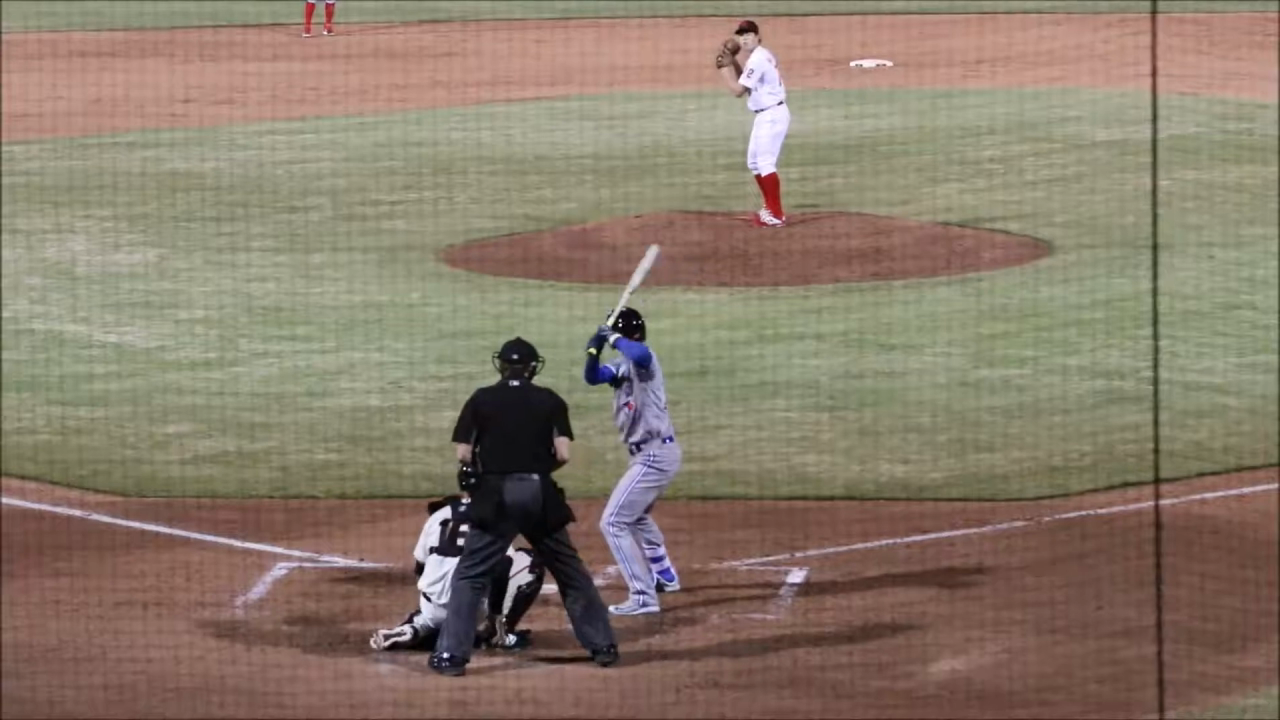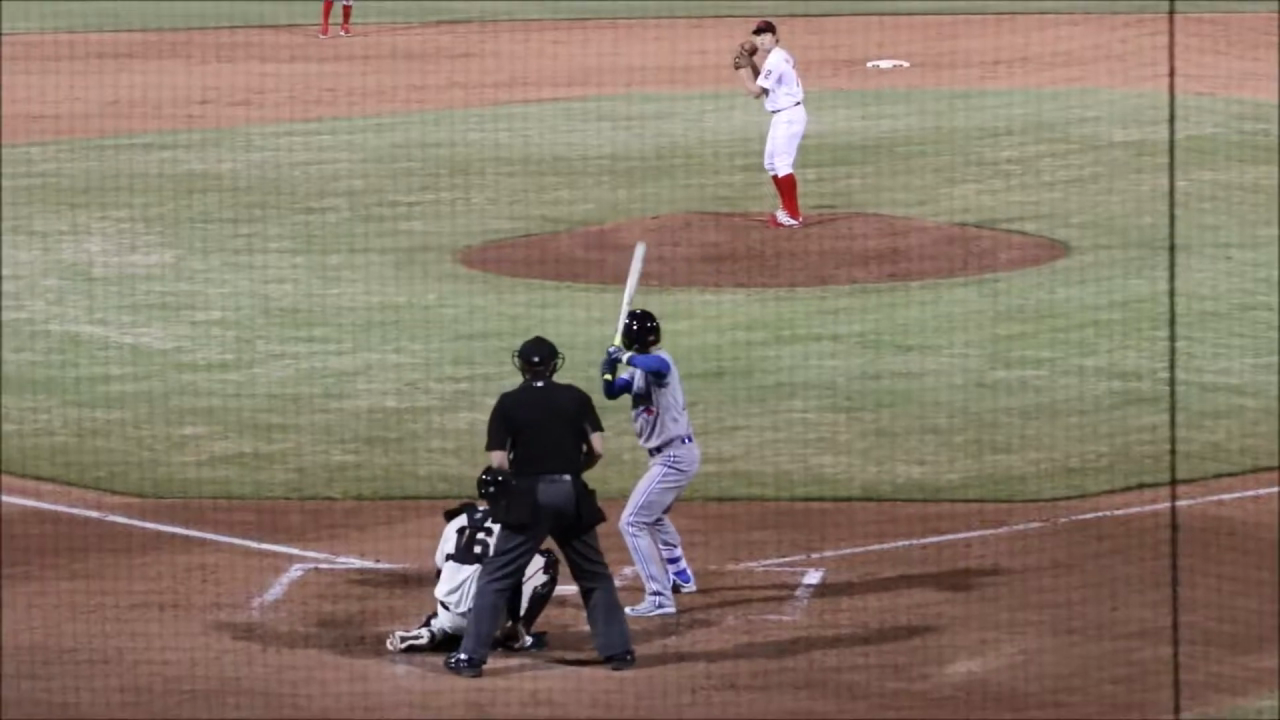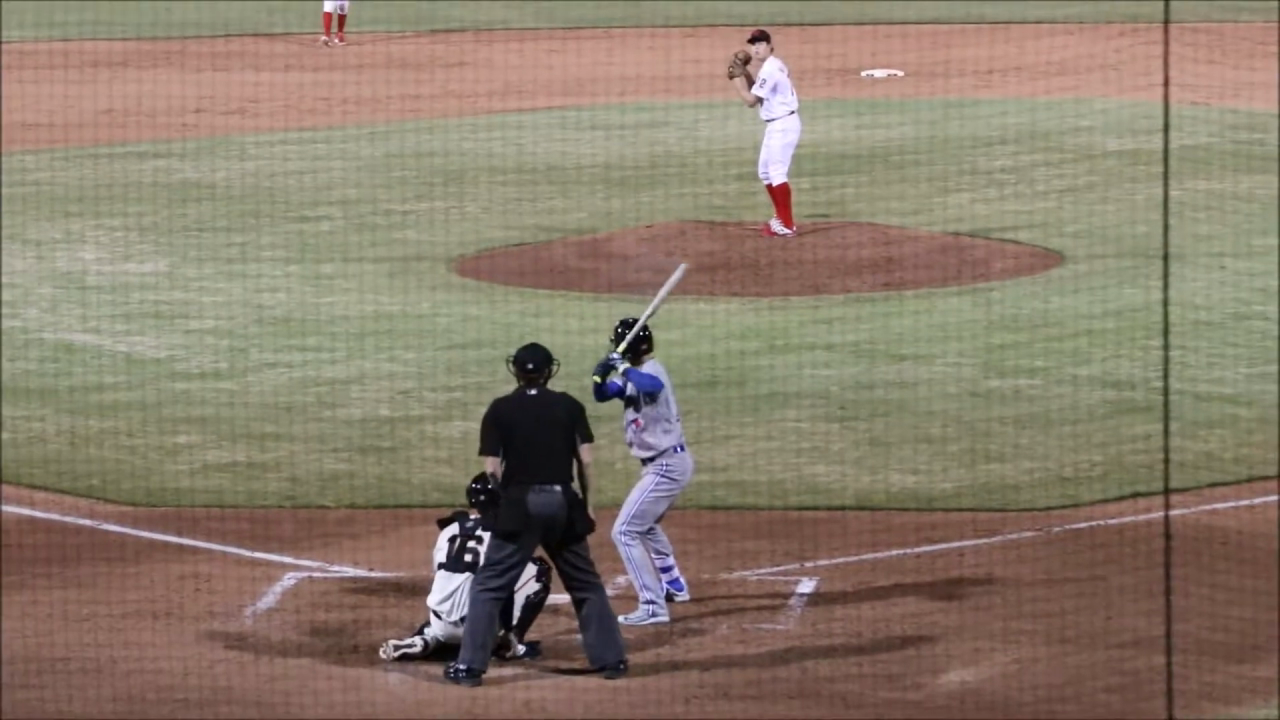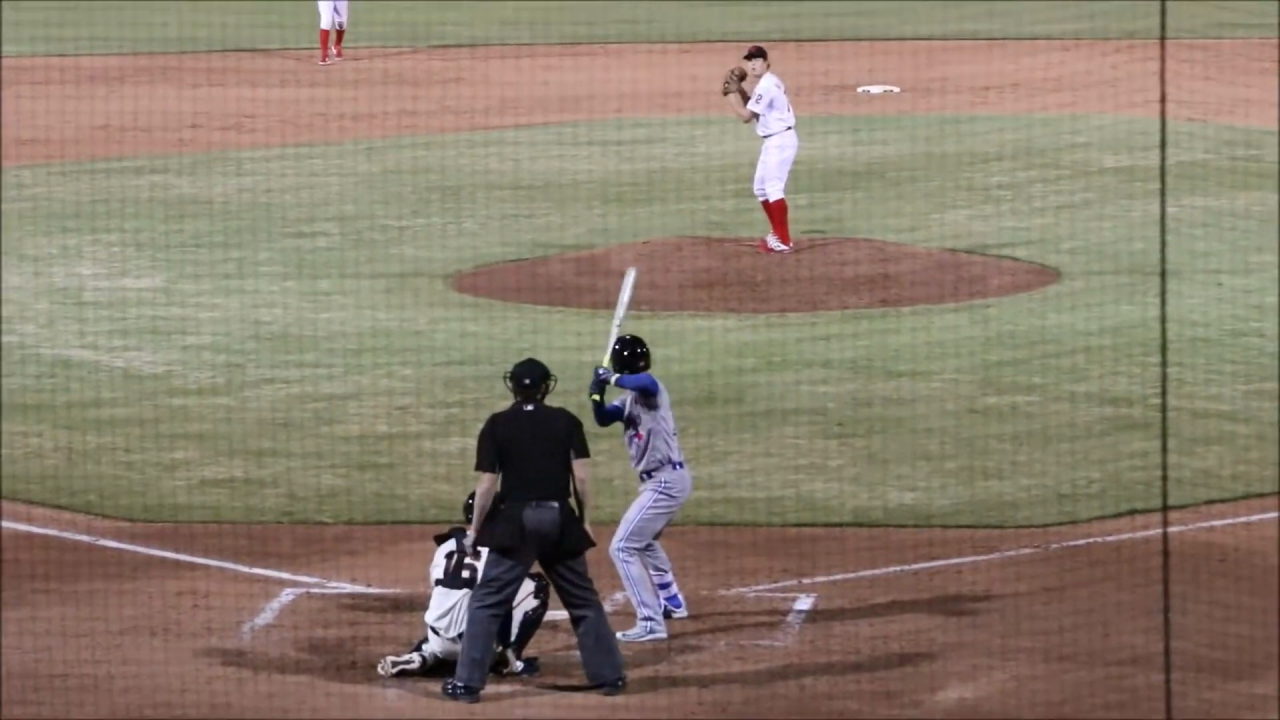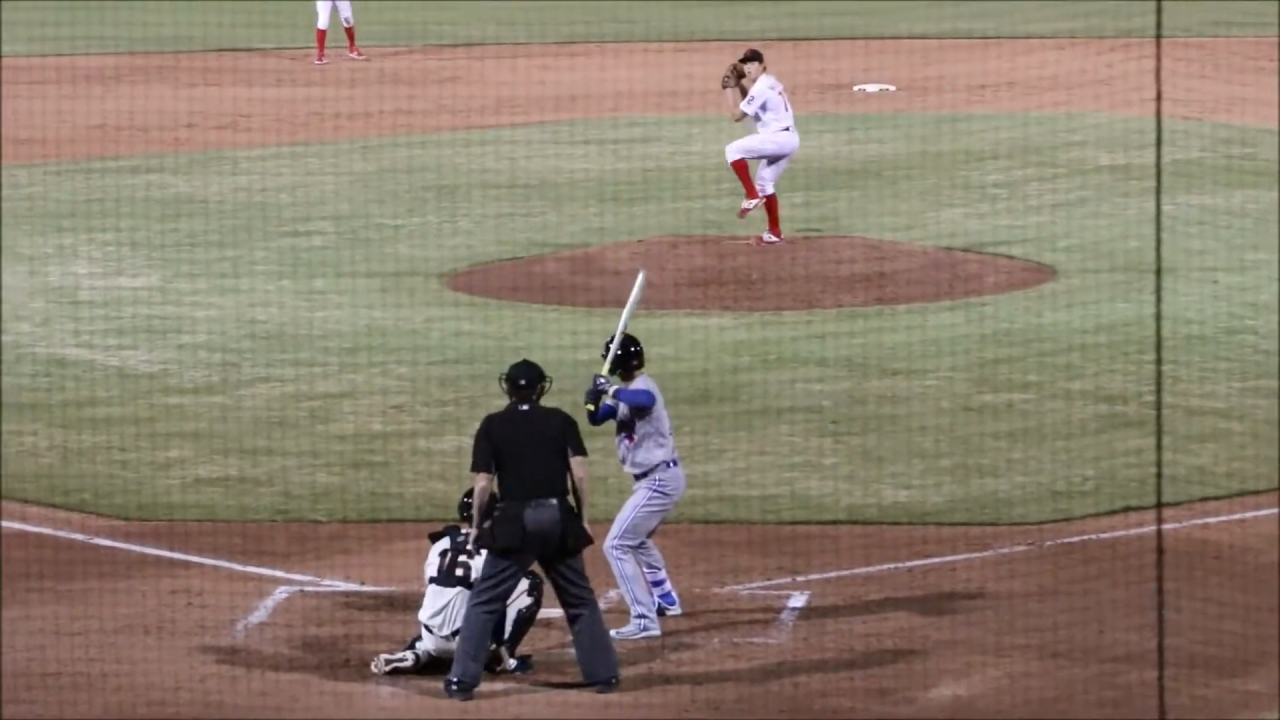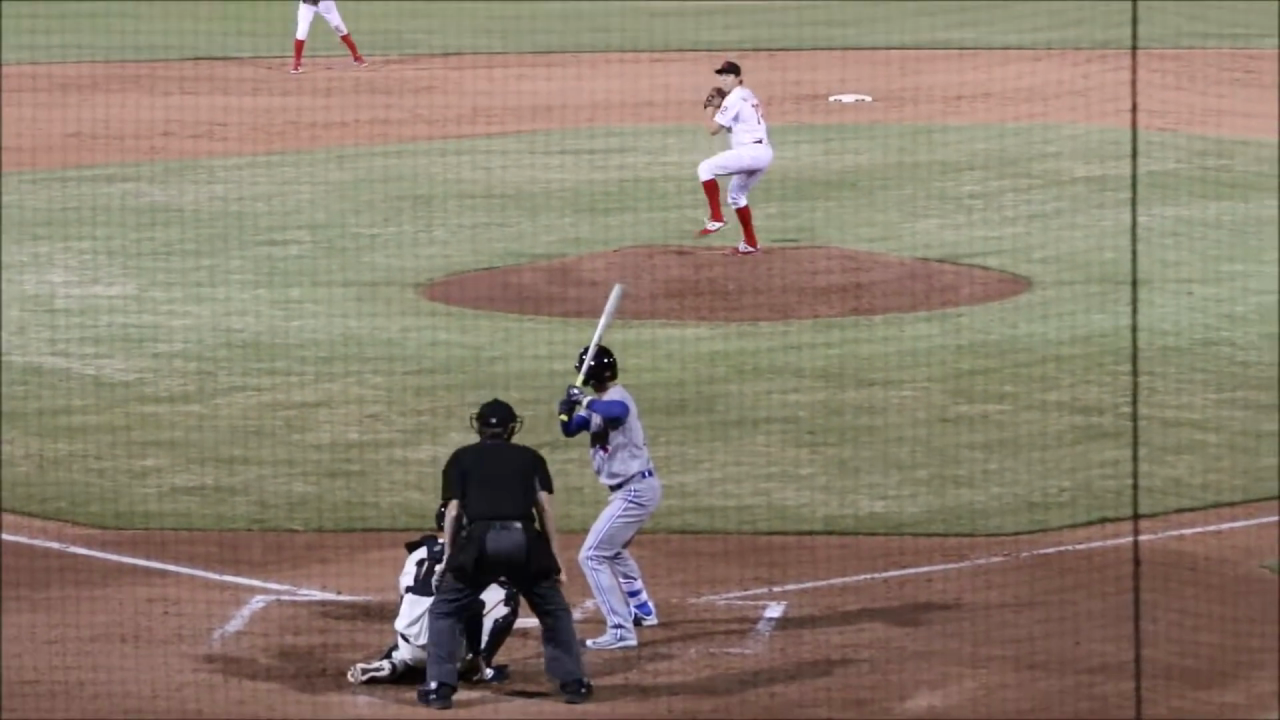
dt=0.3s
person 1, frame 1
left shoulder: (481, 399)
right shoulder: (550, 400)
left elbow: (462, 455)
right elbow: (563, 454)
left hip: (496, 496)
right hip: (540, 494)
left knee: (469, 576)
right knee: (572, 573)
left ankle: (451, 655)
right ankle: (603, 646)
person 1, frame 2
left shoulder: (508, 403)
right shoulder: (576, 397)
left elbow: (497, 462)
right elbow: (597, 449)
left hip: (528, 497)
right hip: (572, 495)
left knee: (496, 577)
right knee: (595, 576)
left ankle: (471, 656)
right ankle: (617, 650)
person 1, frame 3
left shoulder: (500, 409)
right shoulder: (569, 405)
left elbow: (492, 468)
right elbow: (586, 461)
right wrist: (586, 502)
left hip: (519, 504)
right hip: (562, 503)
left knee: (489, 586)
right knee: (586, 584)
left ankle: (469, 665)
right ankle: (611, 659)
person 1, frame 4
left shoulder: (497, 424)
right shoulder: (566, 421)
left elbow: (487, 484)
right elbow: (580, 476)
left wrist: (475, 529)
right wrist: (584, 519)
left hip: (516, 520)
right hip: (559, 519)
left knee: (487, 603)
right knee: (584, 601)
left ankle: (467, 682)
right ankle: (609, 676)
person 1, frame 5
left shoulder: (492, 425)
right shoulder: (561, 420)
left elbow: (483, 484)
right elbow: (579, 475)
left wrist: (477, 527)
right wrist: (582, 518)
left hip: (514, 519)
right hip: (557, 517)
left knee: (484, 602)
right knee: (580, 600)
left ankle: (462, 679)
right ankle: (603, 675)
person 1, frame 6
left shoulder: (462, 457)
right shoulder: (530, 457)
left elbow: (453, 513)
right elbow: (544, 508)
left wrist: (448, 558)
right wrist: (553, 555)
left hip: (480, 541)
right hip: (524, 540)
left knee: (444, 610)
right knee: (554, 610)
left ankle: (439, 686)
right ankle: (574, 682)
person 2, frame 1
left shoulder: (642, 359)
right shoulder: (624, 363)
left elbow: (639, 349)
right elbow: (593, 378)
left wrist: (610, 338)
right wrist: (594, 351)
left hip: (654, 455)
right hip: (655, 453)
left knee: (613, 522)
right knee: (636, 515)
left ankle: (643, 597)
right ankle: (664, 576)
person 2, frame 2
left shoulder: (658, 362)
right shoulder: (639, 369)
left elbow: (658, 365)
right elbow: (612, 393)
left wrist: (624, 356)
right wrist: (609, 371)
left hip: (674, 455)
right hip: (674, 454)
left knee: (632, 522)
right knee: (653, 516)
left ankle: (660, 598)
right ankle: (680, 577)
person 2, frame 3
left shoulder: (651, 372)
right shoulder: (633, 377)
left elbow: (652, 385)
right elbow: (602, 395)
left wrist: (621, 365)
right wrist: (601, 373)
left hip: (666, 465)
right hip: (669, 463)
left knee: (625, 531)
right knee: (645, 525)
left ankle: (653, 606)
right ankle: (674, 585)
person 2, frame 4
left shoulder: (648, 388)
right shoulder: (631, 395)
left elbow: (647, 381)
right elbow: (603, 419)
left wrist: (613, 378)
right wrist: (597, 394)
left hip: (665, 481)
right hip: (665, 479)
left knee: (623, 547)
right knee: (644, 541)
left ankle: (651, 623)
right ankle: (672, 602)
person 2, frame 5
left shoulder: (643, 386)
right shoulder: (625, 391)
left elbow: (643, 401)
right elbow: (596, 419)
left wrist: (610, 388)
right wrist: (593, 400)
left hip: (659, 480)
right hip: (659, 478)
left knee: (616, 545)
right knee: (636, 539)
left ankle: (644, 620)
right ankle: (665, 599)
person 2, frame 6
left shoulder: (617, 397)
right shoulder: (599, 402)
left elbow: (617, 412)
right elbow: (570, 430)
left wrist: (583, 400)
right wrist: (568, 409)
left hip: (634, 490)
right hip: (636, 488)
left knee: (591, 556)
right knee: (613, 550)
left ankle: (621, 630)
right ankle: (642, 609)
person 3, frame 1
left shoulder: (757, 59)
right shoulder: (761, 56)
left elbow: (737, 90)
right elbow: (745, 81)
left wrist: (724, 68)
right wrist: (732, 62)
left hip: (772, 115)
right hip: (766, 115)
left knee: (766, 163)
right knee: (754, 162)
left ankle: (777, 215)
right ankle: (770, 208)
person 3, frame 2
left shoulder: (775, 60)
right shoulder: (777, 57)
left elbow: (756, 91)
right elbow: (763, 82)
left wrist: (741, 69)
right wrist: (749, 63)
left hip: (789, 116)
right hip: (783, 116)
left knee: (782, 164)
right knee: (771, 163)
left ankle: (794, 216)
right ankle: (787, 209)
person 3, frame 3
left shoulder: (769, 69)
right shoulder: (772, 66)
left elbow: (751, 100)
right elbow: (758, 92)
left wrist: (736, 78)
right wrist: (743, 73)
left hip: (783, 125)
right hip: (776, 125)
left knee: (777, 173)
right knee: (765, 171)
left ankle: (787, 225)
right ankle: (781, 218)
person 3, frame 4
left shoulder: (766, 85)
right shoulder: (767, 82)
left elbow: (746, 116)
right elbow: (753, 108)
left wrist: (730, 95)
right wrist: (738, 89)
left hip: (780, 141)
right hip: (773, 141)
left knee: (774, 189)
right knee: (761, 188)
left ankle: (784, 241)
right ankle: (777, 234)
person 3, frame 5
left shoulder: (760, 87)
right shoulder: (770, 82)
left elbow: (737, 116)
right elbow: (750, 104)
left wrist: (729, 90)
right wrist: (739, 85)
left hip: (779, 138)
right hip: (788, 140)
left knee: (733, 150)
right knee: (765, 182)
left ankle: (751, 196)
right ankle: (774, 233)
person 3, frame 6
left shoulder: (733, 99)
right shoulder: (747, 95)
left elbow: (714, 129)
left wrist: (710, 109)
right wrist: (718, 107)
left hip: (751, 152)
right hip: (763, 153)
left knee: (705, 169)
right knee: (736, 195)
left ankle: (716, 218)
right ankle: (750, 244)
person 4, frame 1
left shoulder: (439, 515)
left elbow: (420, 568)
right elbow: (499, 566)
right wrist: (497, 614)
left hip: (432, 610)
right knee: (531, 562)
left ankle: (415, 628)
right ankle: (501, 635)
person 4, frame 2
left shoulder: (456, 522)
right wrist: (516, 623)
left hip: (449, 616)
right knee: (546, 562)
left ankle: (433, 631)
right ankle: (516, 635)
person 4, frame 3
left shoulder: (448, 531)
right wrist: (509, 632)
left hip: (442, 625)
right knee: (538, 570)
left ankle: (426, 639)
right ankle: (510, 644)
person 4, frame 4
left shoulder: (445, 546)
right wrist: (507, 649)
left hip: (439, 641)
right knee: (537, 587)
left ankle: (424, 655)
right ankle: (508, 660)
person 4, frame 5
left shoulder: (439, 545)
right wrist: (501, 647)
left hip: (433, 640)
right knee: (530, 585)
left ankle: (416, 654)
right ankle: (501, 656)
person 4, frame 6
left shoulder: (416, 553)
right elbow: (472, 610)
right wrist: (477, 657)
left hip: (409, 648)
right knee: (506, 596)
left ankle: (392, 663)
right ankle: (477, 666)
